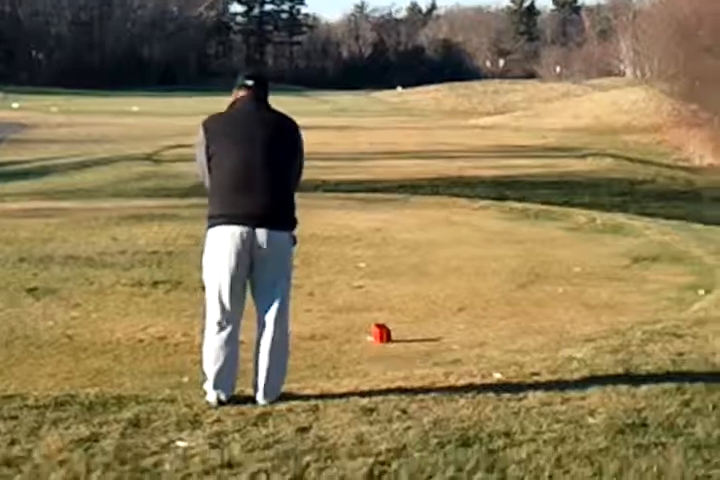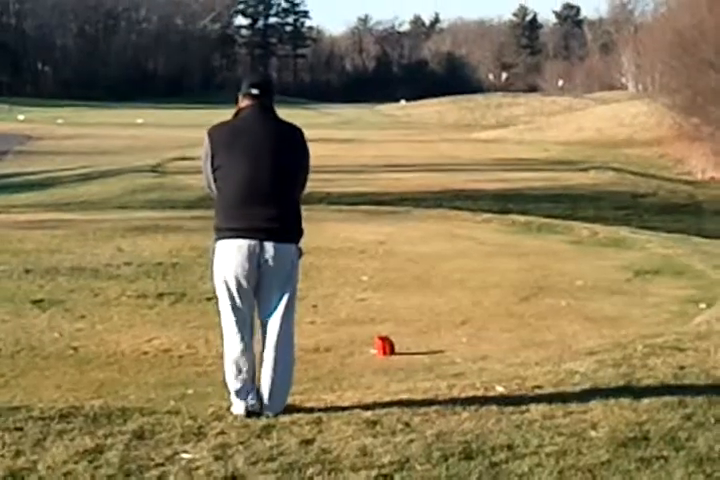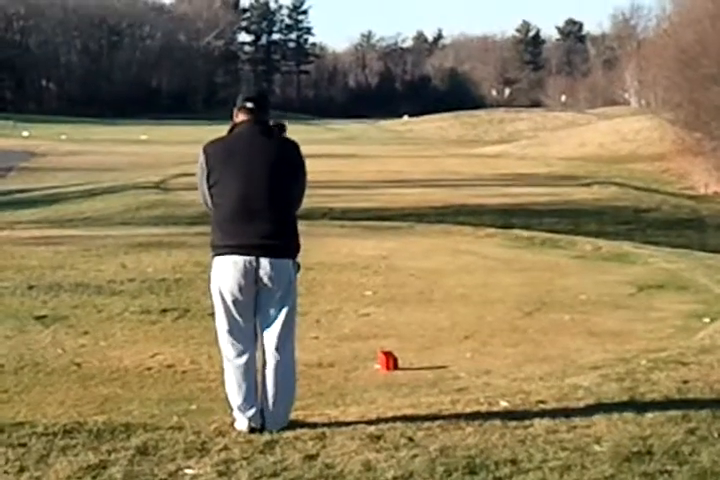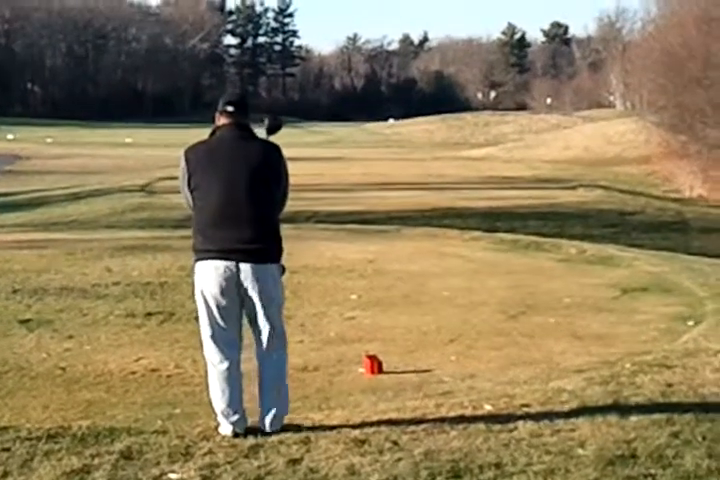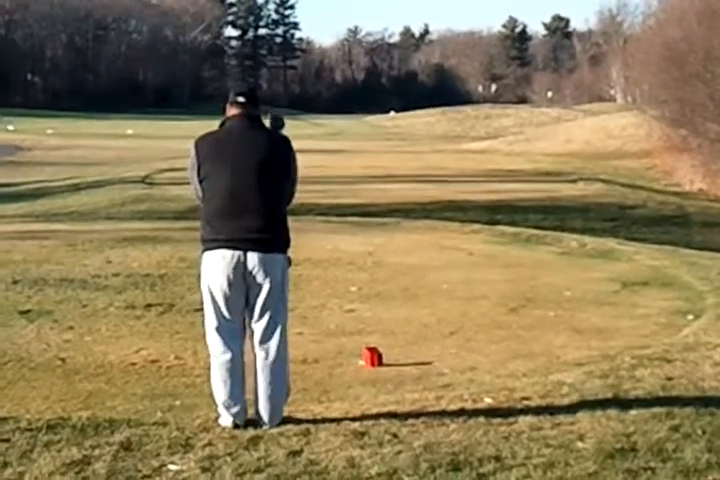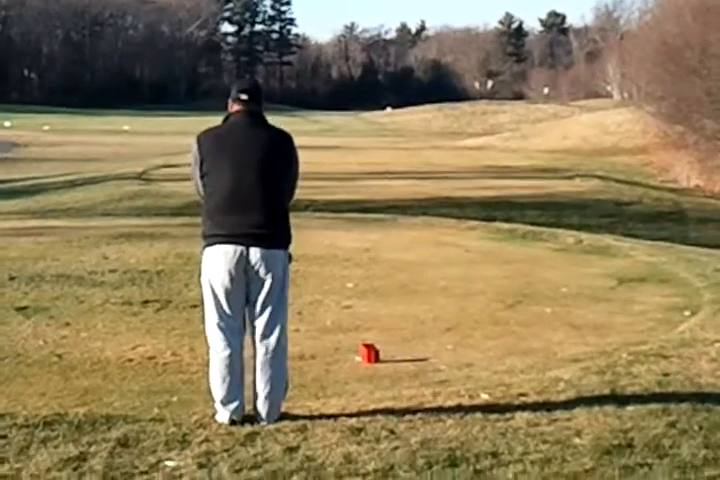
dt=0.5s
person 1, frame 1
left shoulder: (212, 126)
right shoulder: (287, 127)
left elbow: (207, 177)
left hip: (226, 227)
right hip: (275, 228)
left knee: (222, 315)
right knee: (273, 314)
left ankle: (218, 390)
right ankle: (267, 391)
person 1, frame 2
left shoulder: (218, 135)
right shoulder: (293, 136)
left elbow: (213, 186)
right elbow: (298, 186)
left hip: (234, 240)
right hip: (281, 241)
left knee: (237, 328)
right knee: (277, 326)
left ankle: (243, 400)
right ankle: (272, 402)
person 1, frame 3
left shoulder: (213, 152)
right shoulder: (289, 150)
left elbow: (210, 202)
right elbow: (295, 201)
left hip: (231, 257)
right hip: (278, 256)
left knee: (237, 343)
right knee: (279, 344)
left ankle: (247, 417)
right ankle: (276, 417)
person 1, frame 4
left shoulder: (193, 156)
right shoulder: (269, 153)
left elbow: (192, 203)
right elbow: (279, 203)
left hip: (212, 261)
right hip: (261, 261)
left knee: (221, 348)
right knee: (271, 344)
left ankle: (231, 422)
right ankle: (271, 420)
person 1, frame 5
left shoulder: (203, 145)
right shoulder: (279, 145)
left elbow: (202, 195)
right elbow: (287, 195)
left hip: (220, 251)
right hip: (268, 251)
left knee: (224, 337)
right knee: (270, 338)
left ankle: (231, 414)
right ankle: (270, 414)
person 1, frame 6
left shoulder: (206, 141)
right shoulder: (281, 141)
left elbow: (202, 191)
right elbow: (288, 192)
left hip: (221, 246)
right hip: (269, 247)
left knee: (223, 333)
right knee: (269, 334)
left ankle: (229, 410)
right ankle: (268, 410)
